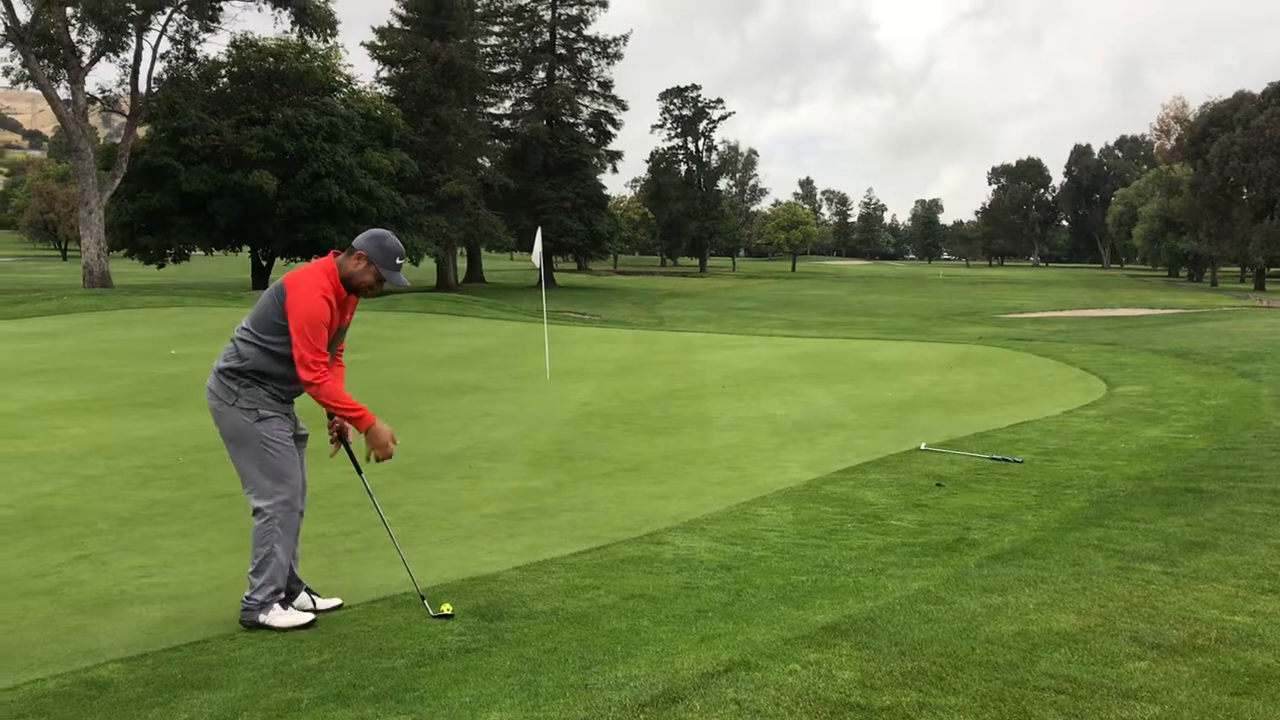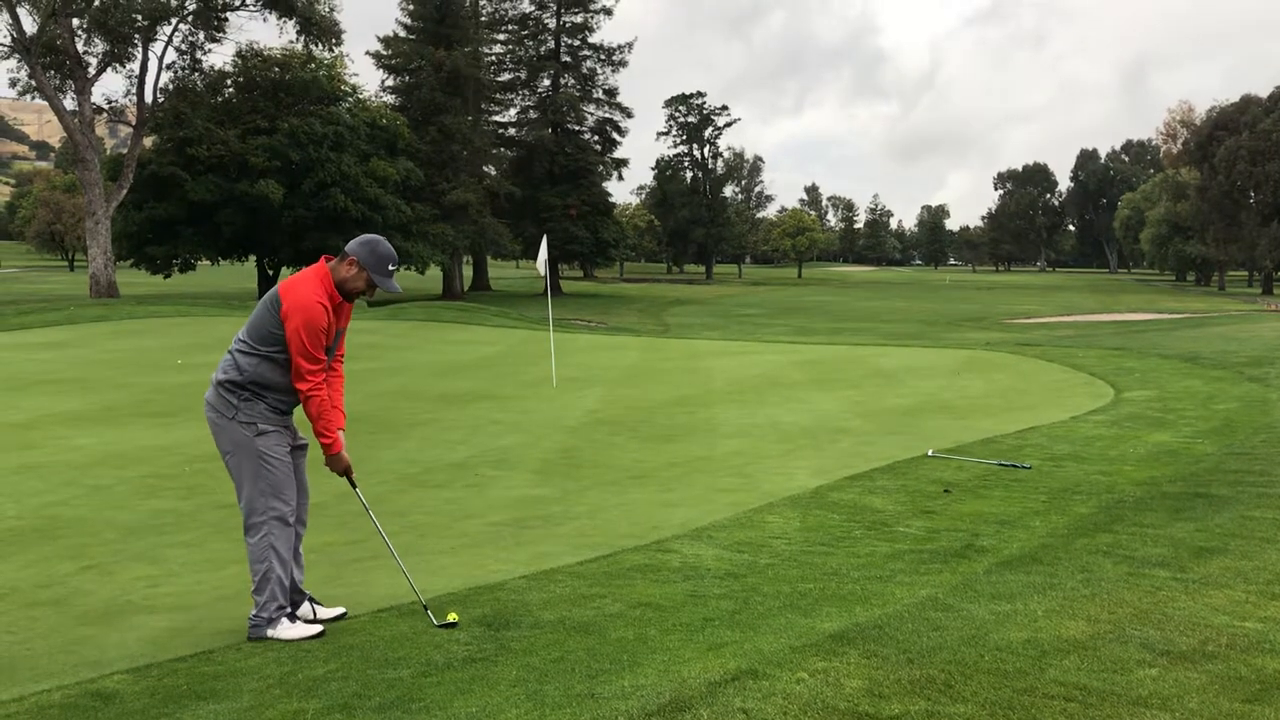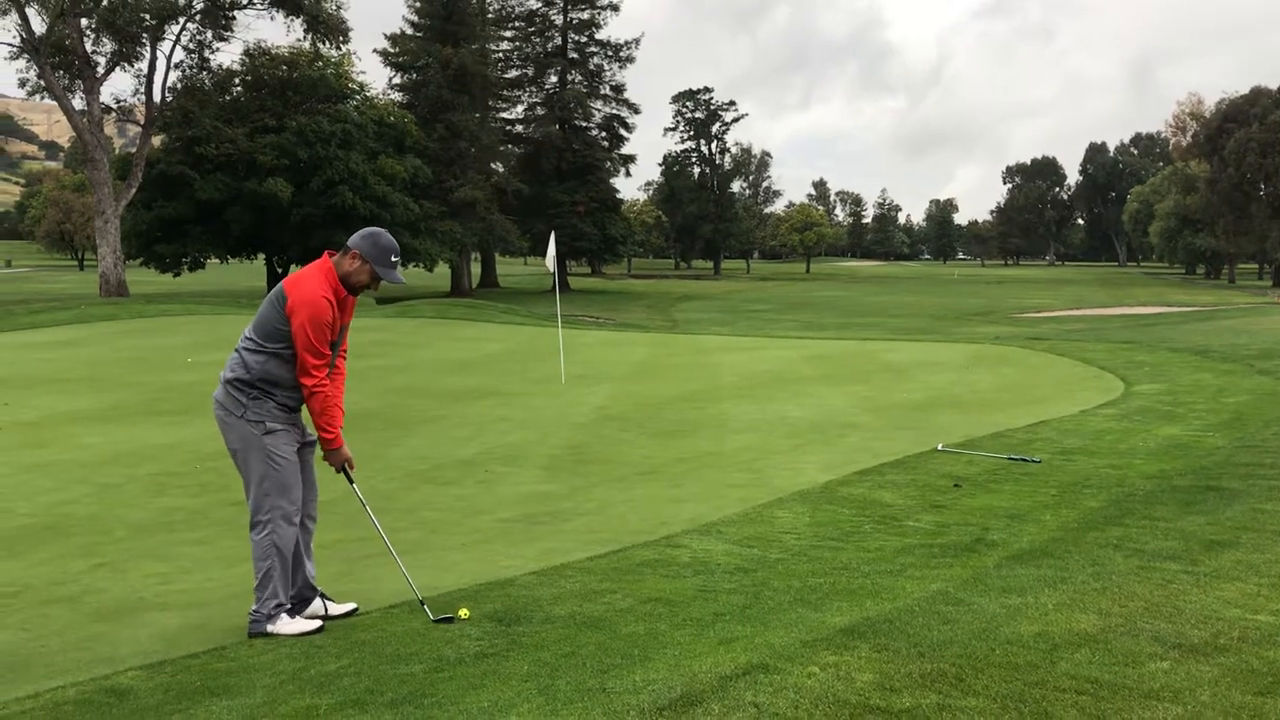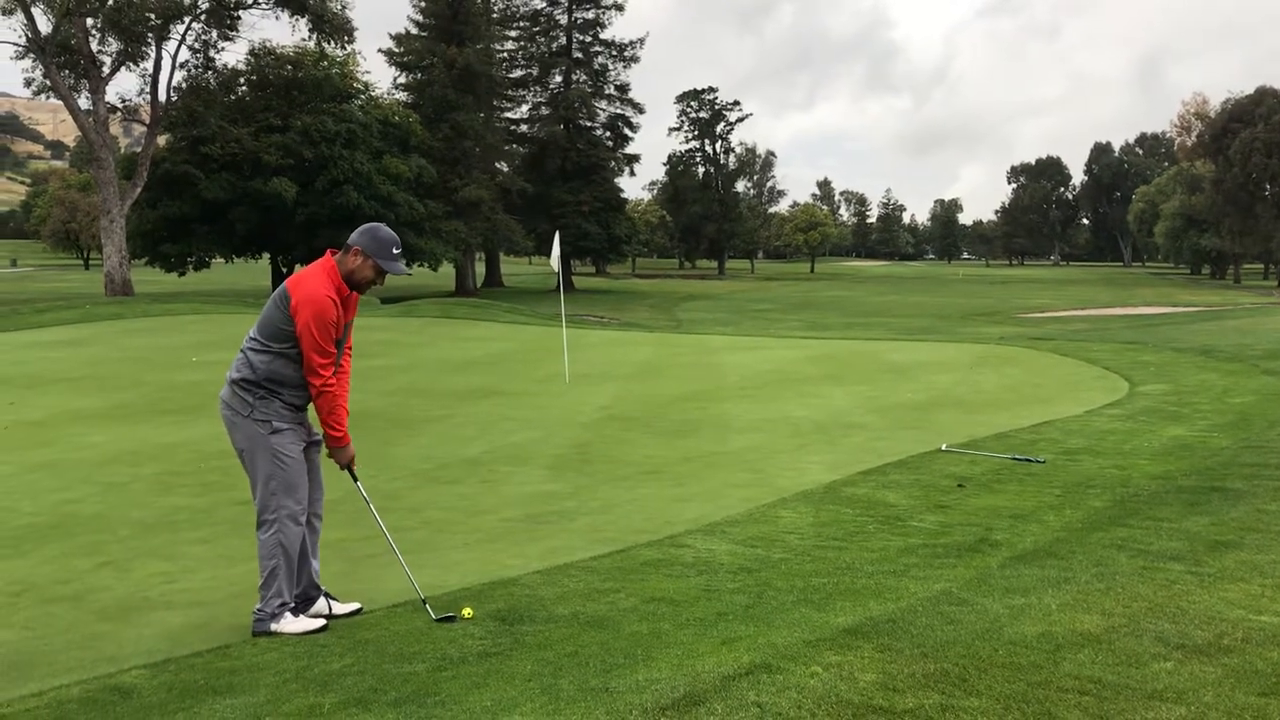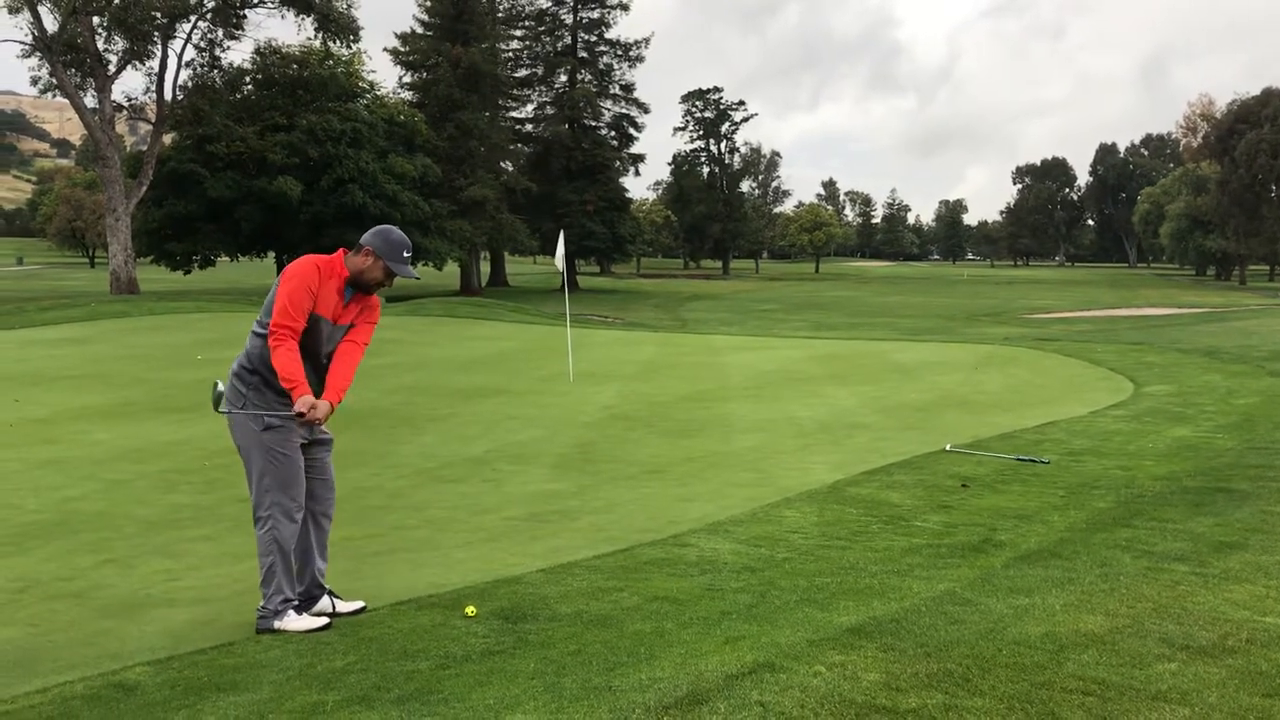
dt=0.7s
person 1, frame 1
left shoulder: (347, 290)
right shoulder: (313, 293)
left elbow: (332, 356)
right elbow: (314, 375)
left wrist: (342, 416)
right wrist: (368, 423)
left hip: (271, 397)
right hip: (244, 395)
left knee: (290, 494)
right knee: (277, 496)
left ankle: (285, 588)
right ankle: (261, 601)
person 1, frame 2
left shoulder: (340, 295)
right shoulder: (308, 301)
left elbow: (332, 365)
right elbow: (309, 383)
left wrist: (338, 427)
right wrist: (332, 446)
left hip: (272, 409)
right hip: (243, 408)
left knee: (293, 507)
right knee: (271, 511)
left ankle: (291, 601)
right ankle: (268, 616)
person 1, frame 3
left shoulder: (344, 290)
right shoulder: (313, 296)
left elbow: (336, 360)
right elbow: (314, 378)
left wrist: (335, 426)
right wrist: (333, 442)
left hip: (281, 406)
right hip: (252, 406)
left knee: (302, 505)
right knee: (277, 508)
left ankle: (302, 597)
right ankle: (269, 613)
person 1, frame 4
left shoulder: (346, 289)
right shoulder: (316, 295)
left elbow: (341, 360)
right elbow: (321, 377)
left wrist: (337, 429)
right wrist: (340, 439)
left hip: (287, 406)
right hip: (258, 406)
left knee: (308, 505)
right knee: (284, 508)
left ankle: (306, 596)
right ankle: (272, 612)
person 1, frame 5
left shoulder: (369, 306)
right shoulder: (309, 271)
left elbow: (348, 356)
right elbow: (281, 338)
left wrist: (327, 402)
right wrist: (301, 394)
left hip: (303, 405)
right hip: (261, 400)
left knee: (319, 501)
right knee: (282, 506)
left ankle: (311, 594)
right ankle: (275, 608)
